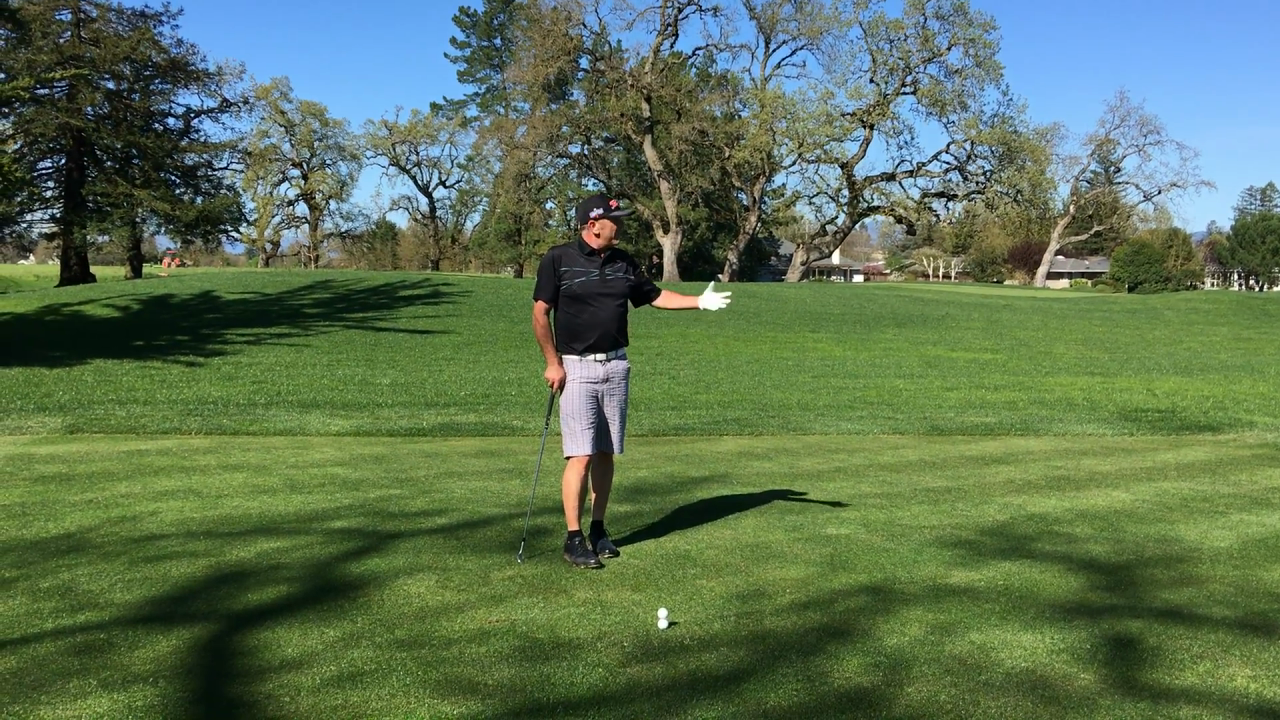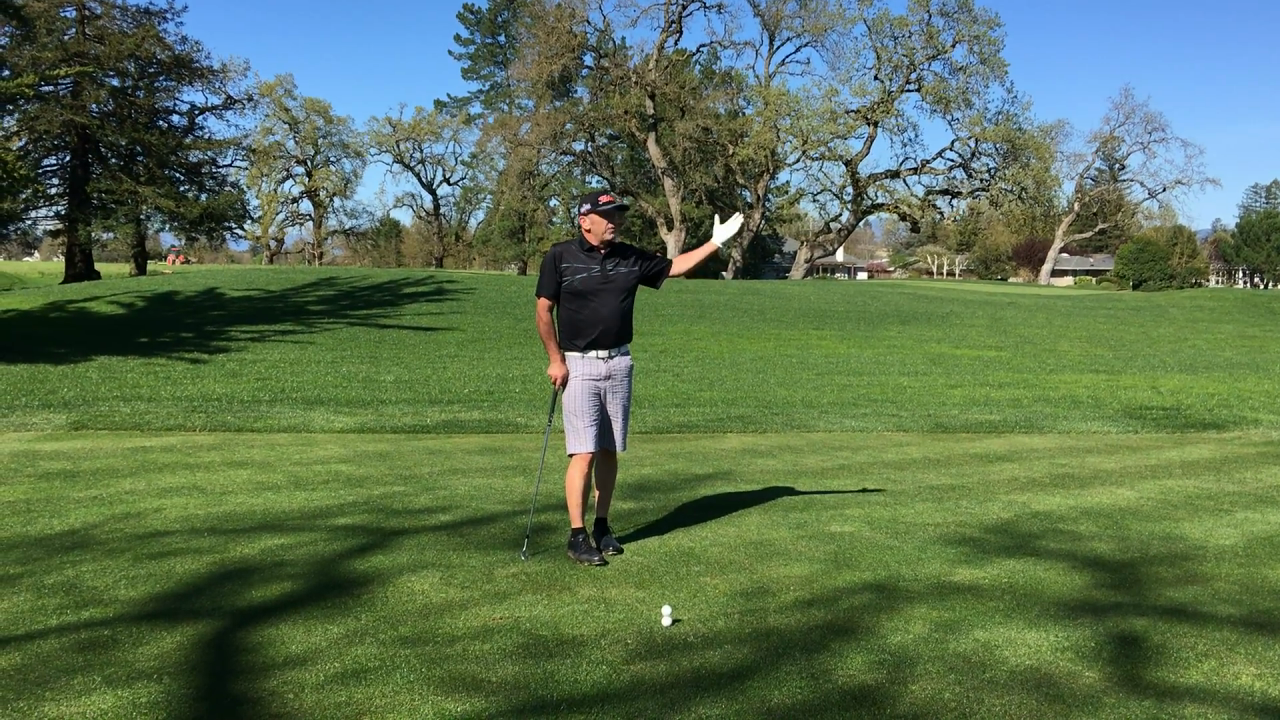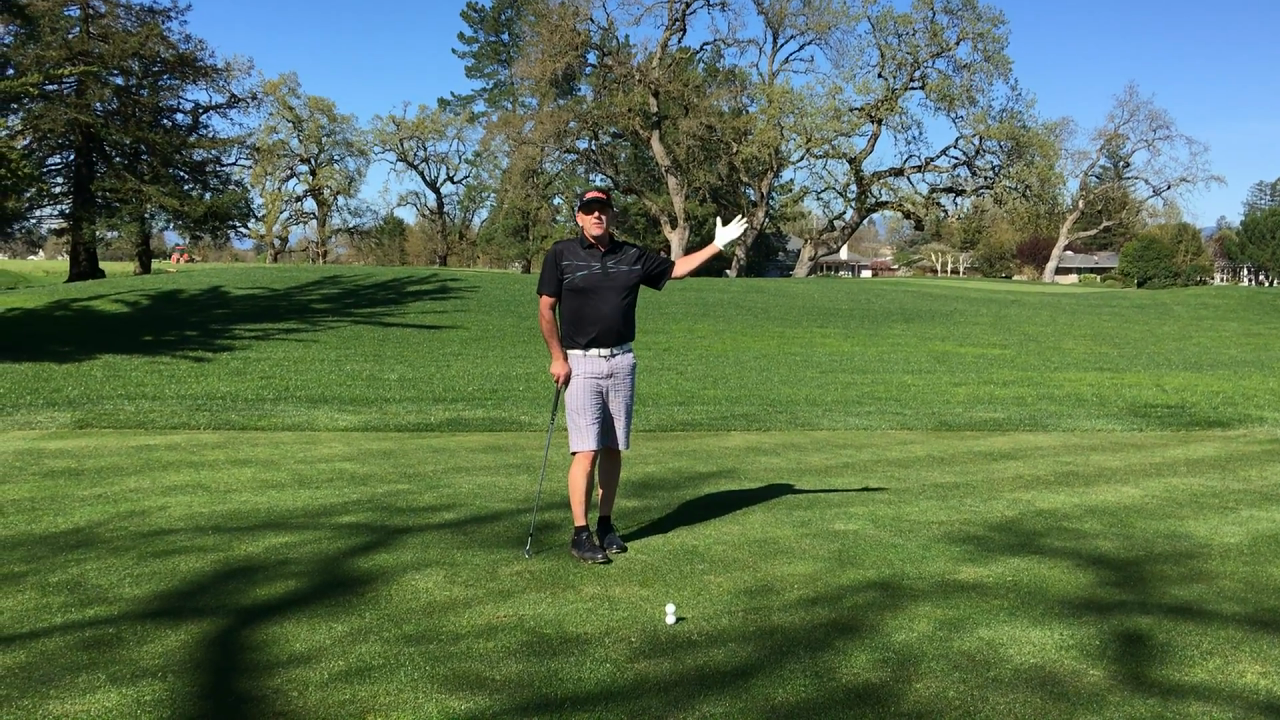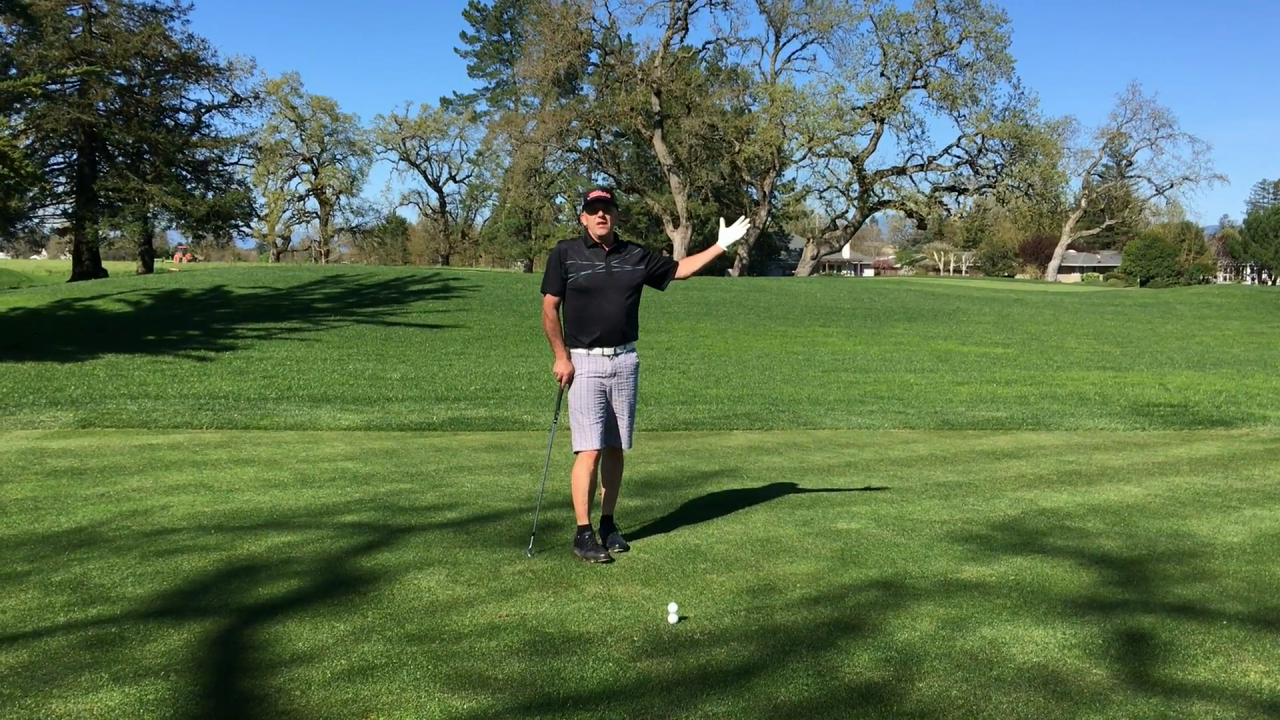
dt=0.4s
person 1, frame 1
left shoulder: (624, 263)
right shoulder: (558, 259)
left elbow: (657, 296)
right elbow: (540, 313)
left wrist: (699, 300)
right wrist: (553, 363)
left hip: (616, 366)
right hip: (577, 368)
left knee: (606, 454)
right knee: (580, 455)
left ankle: (598, 528)
right ankle: (573, 538)
person 1, frame 2
left shoulder: (630, 257)
right shoulder: (560, 256)
left elbow: (675, 266)
right elbow: (543, 310)
left wrist: (716, 242)
right wrist: (555, 360)
left hip: (619, 363)
right hip: (579, 365)
left knee: (609, 450)
right knee: (583, 452)
left ankle: (602, 526)
right ankle: (577, 535)
person 1, frame 3
left shoulder: (632, 256)
right shoulder: (561, 254)
left elbow: (676, 268)
right elbow: (546, 308)
left wrist: (717, 244)
right wrist: (557, 357)
left hip: (621, 361)
right hip: (580, 363)
left knee: (613, 448)
right knee: (586, 451)
left ankle: (606, 524)
right ankle: (580, 533)
person 1, frame 4
left shoulder: (636, 256)
right shoulder: (565, 253)
left elbow: (680, 268)
right elbow: (550, 308)
left wrist: (721, 245)
right wrist: (561, 357)
left hip: (625, 361)
right hip: (584, 362)
left knee: (616, 447)
right knee: (589, 450)
left ankle: (608, 524)
right ankle: (583, 533)
